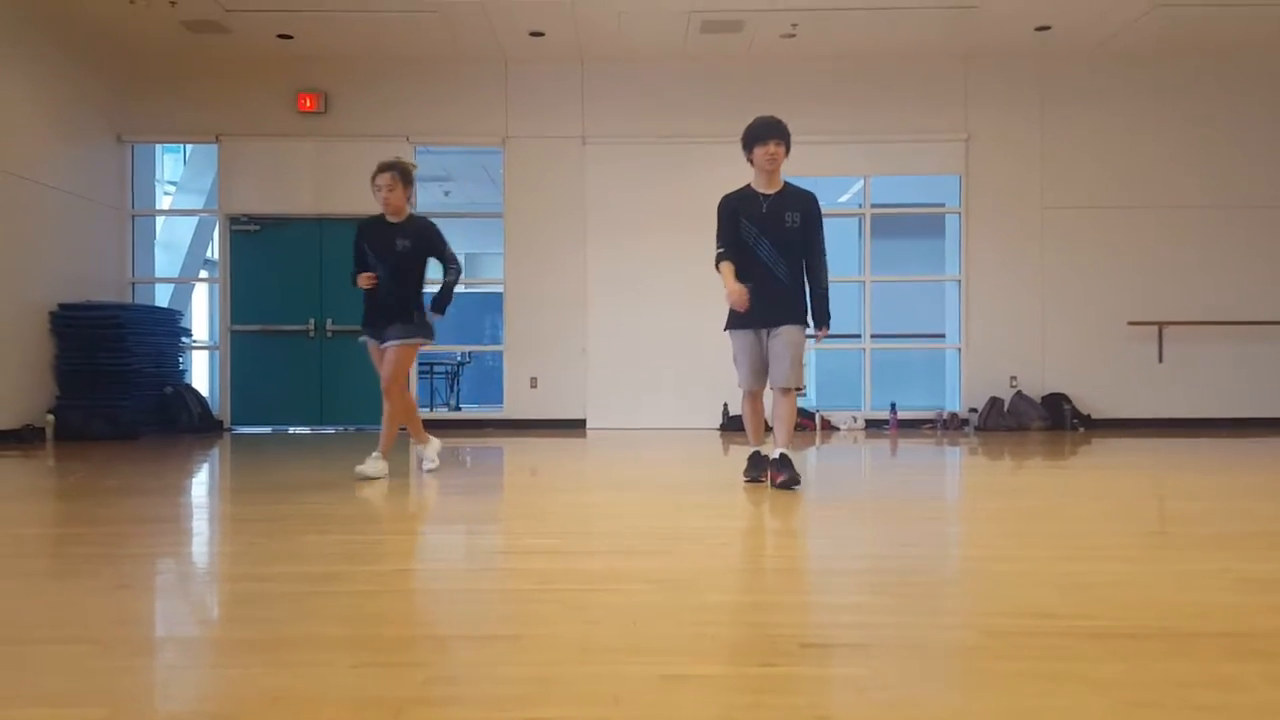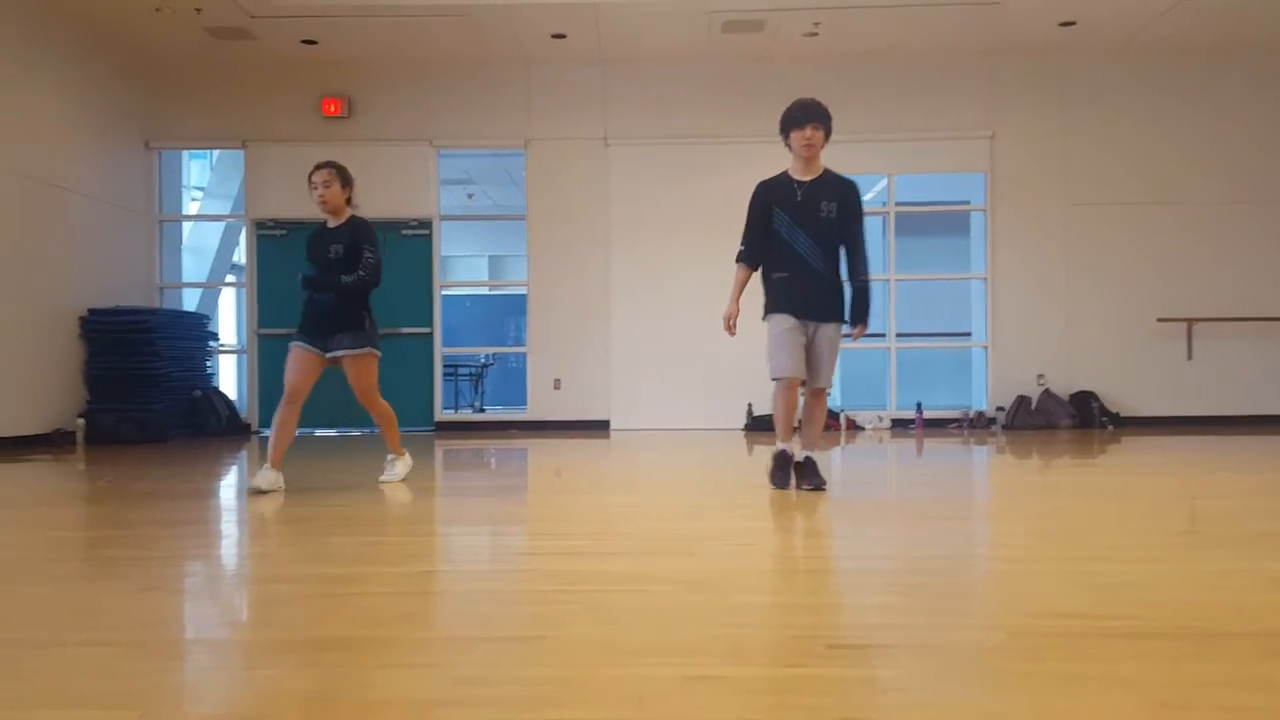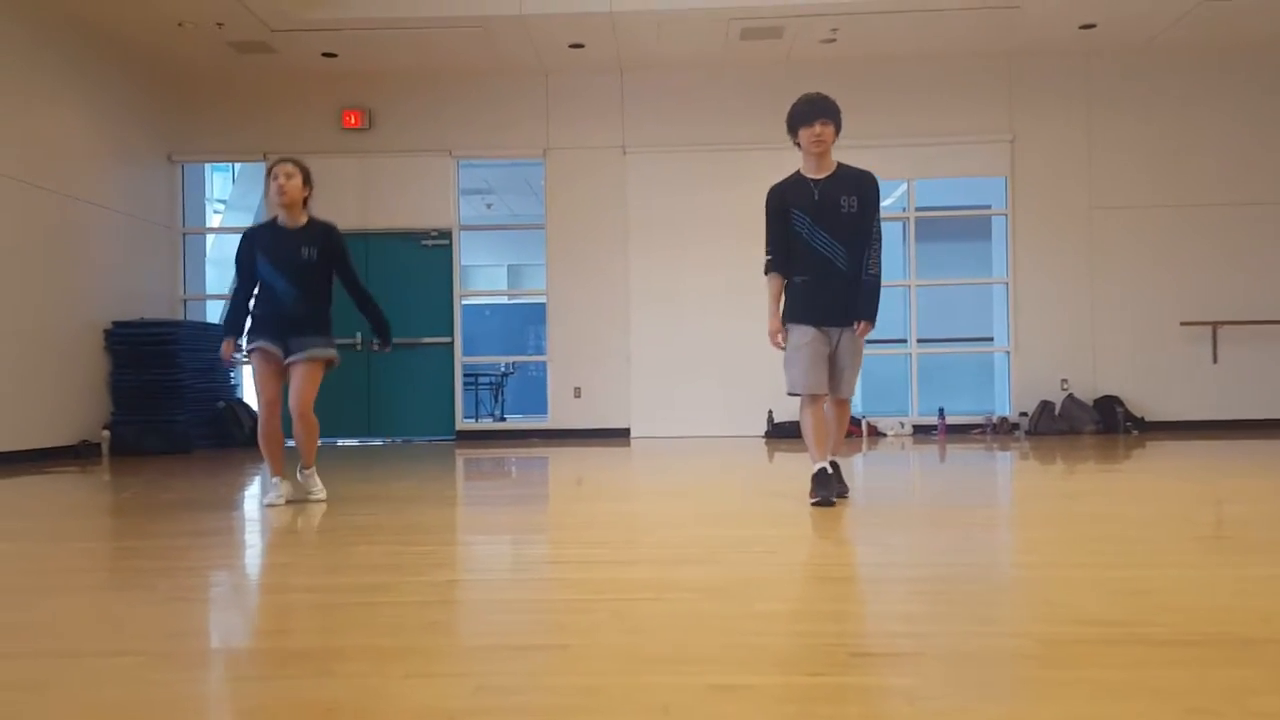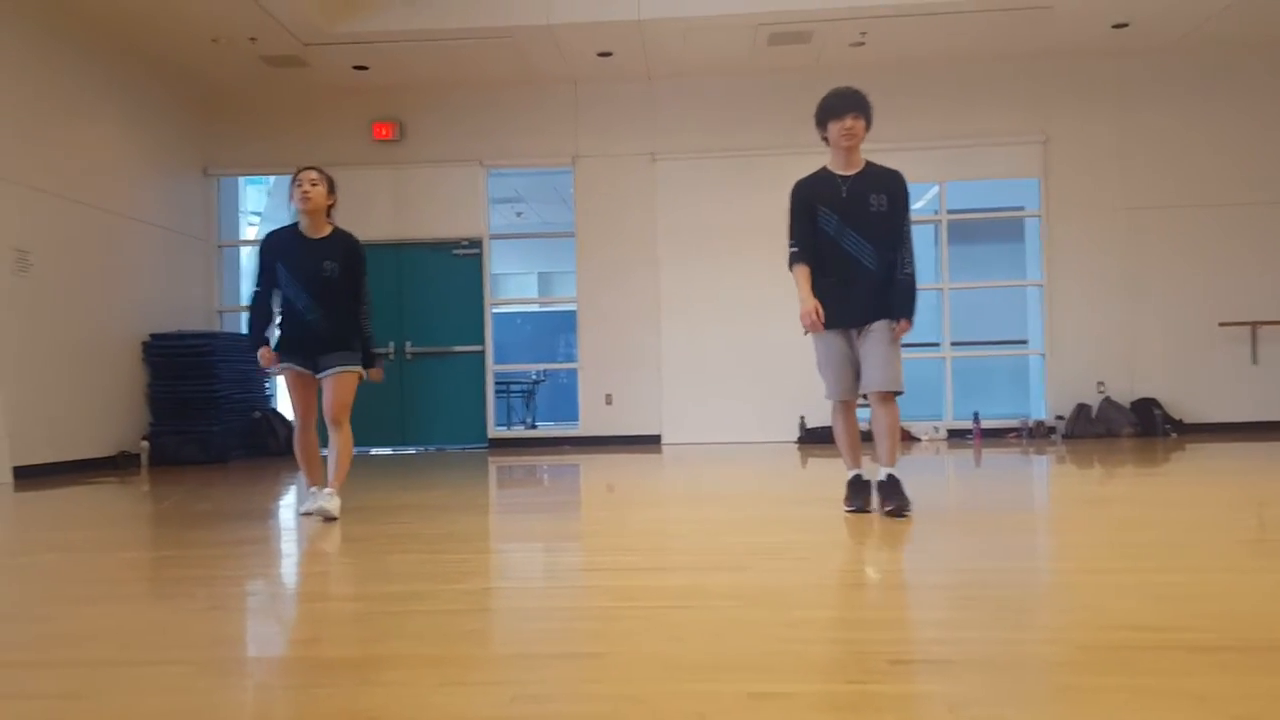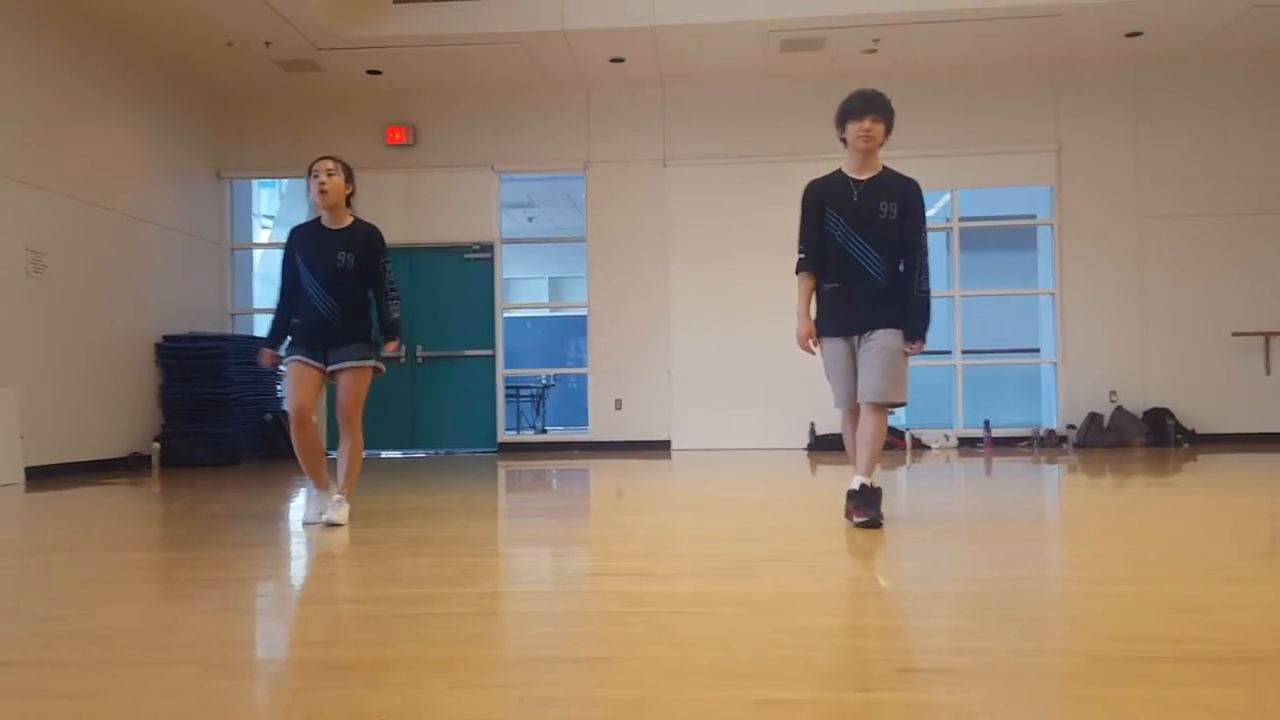
dt=0.5s
person 1, frame 1
left shoulder: (805, 202)
right shoulder: (732, 203)
left elbow: (816, 261)
right elbow: (724, 252)
left wrist: (822, 313)
right wrist: (731, 283)
left hip: (789, 313)
right hip: (746, 313)
left knee: (785, 386)
right knee: (751, 388)
left ankle: (780, 458)
right ankle: (756, 454)
person 1, frame 2
left shoulder: (844, 190)
right shoulder: (767, 192)
left elbow: (855, 253)
right elbow: (750, 250)
left wrist: (860, 309)
right wrist: (735, 300)
left hip: (827, 307)
right hip: (782, 304)
left knee: (818, 387)
right knee: (788, 379)
left ankle: (806, 458)
right ankle: (783, 450)
person 1, frame 3
left shoulder: (862, 184)
right shoulder: (781, 194)
left elbow: (872, 250)
right elbow: (775, 260)
left wrist: (867, 308)
right wrist: (774, 314)
left hip: (848, 310)
right hip: (803, 313)
left knee: (841, 396)
right knee: (811, 393)
left ankle: (832, 463)
right ankle: (821, 472)
person 1, frame 4
left shoulder: (890, 183)
right shoulder: (807, 190)
left elbow: (902, 250)
right elbow: (799, 252)
left wrist: (904, 308)
right wrist: (806, 297)
left hip: (879, 311)
right hip: (831, 314)
left knee: (882, 392)
right knee: (843, 399)
left ankle: (888, 478)
right ankle: (856, 479)
person 1, frame 5
left shoulder: (905, 190)
right shoulder: (819, 191)
left elbow: (917, 261)
right elbow: (808, 260)
left wrist: (917, 323)
right wrist: (803, 314)
left hip: (886, 318)
right hip: (835, 318)
left knee: (875, 402)
right knee: (850, 406)
left ankle: (860, 489)
right ankle: (867, 488)
person 2, frame 1
left shoulder: (423, 228)
right shoulder: (366, 229)
left elbow: (451, 264)
right elbow: (359, 270)
left wrist: (442, 297)
right wrist: (359, 280)
left hip: (408, 319)
right hip: (375, 319)
left knee: (390, 386)
right knee: (396, 390)
left ankle: (381, 457)
right ankle: (425, 442)
person 2, frame 2
left shoulder: (362, 230)
right shoulder: (315, 238)
left elbow: (370, 277)
left wrist: (322, 284)
left hip: (352, 327)
right hip: (313, 328)
left knee: (368, 398)
right knee: (291, 393)
left ankle: (399, 456)
right ankle: (272, 470)
person 2, frame 3
left shoulder: (326, 235)
right shoulder: (255, 237)
left elbow: (352, 283)
right elbow: (243, 288)
left wrist: (379, 323)
right wrist: (231, 332)
left hip: (312, 334)
right hip: (267, 333)
left knee: (300, 409)
right knee: (267, 409)
left ankle: (309, 472)
right ankle: (277, 479)
person 2, frame 4
left shoulder: (348, 245)
right shoulder: (276, 243)
left elbow: (360, 304)
right elbow: (260, 297)
left wrist: (369, 356)
right wrist: (261, 341)
left hip: (340, 347)
right hip: (295, 346)
left knee: (336, 419)
right knee: (304, 422)
left ankle: (331, 494)
right ankle: (314, 490)
person 2, frame 5
left shoulder: (367, 236)
right shoulder: (299, 236)
left elbow: (386, 288)
right elbow: (289, 291)
left wrist: (391, 332)
right wrist: (273, 339)
left hip: (352, 341)
right hip: (306, 340)
left knee: (348, 420)
right knee: (297, 414)
left ankle: (341, 499)
right ankle: (320, 490)
